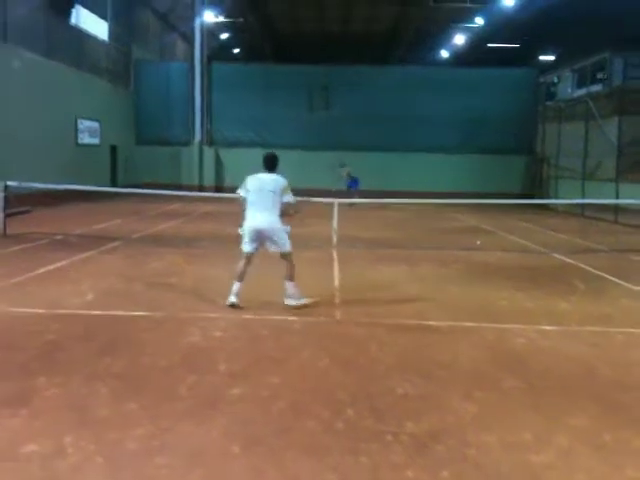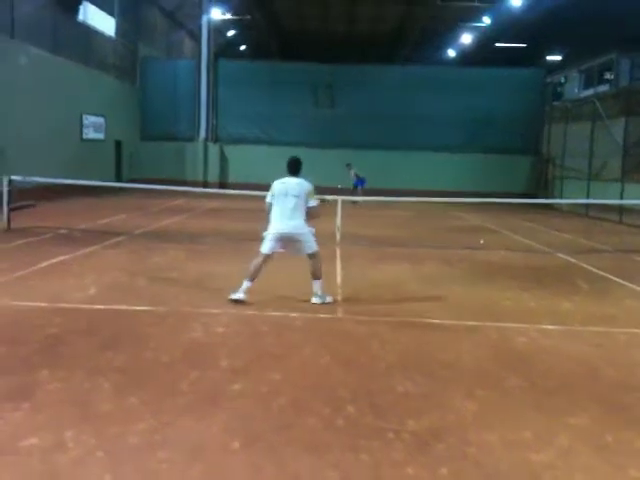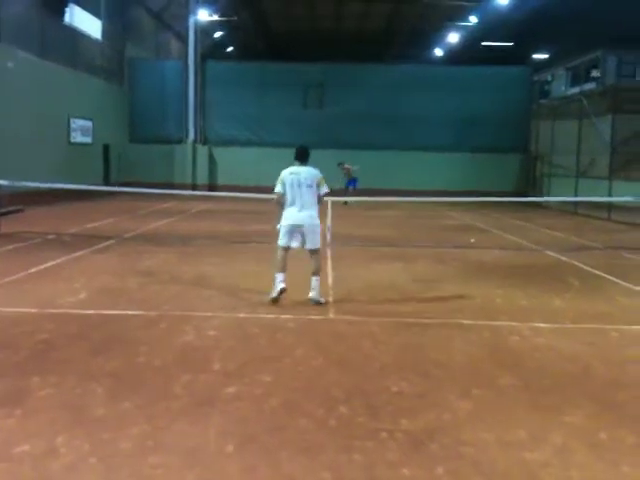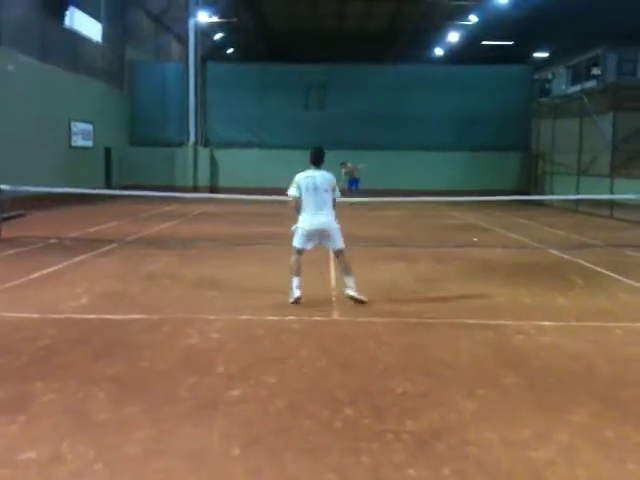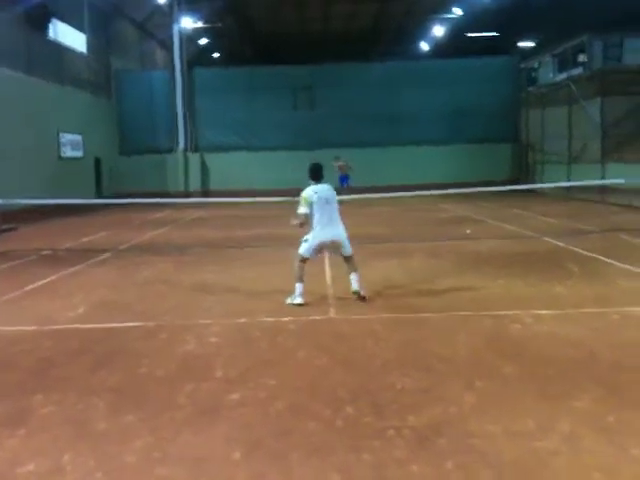
dt=0.2s
person 1, frame 1
left shoulder: (250, 180)
right shoulder: (282, 182)
left elbow: (244, 202)
right elbow: (286, 209)
left hip: (251, 224)
right hip: (272, 224)
left knee: (246, 259)
right knee: (288, 258)
left ankle: (234, 296)
right ankle: (292, 296)
person 1, frame 2
left shoulder: (276, 184)
right shoulder: (307, 186)
left elbow: (269, 208)
right elbow: (312, 212)
right wrist: (301, 215)
left hip: (277, 227)
right hip: (299, 228)
left knee: (262, 258)
right knee: (314, 257)
left ankle: (242, 292)
right ankle: (318, 295)
person 1, frame 3
left shoulder: (285, 174)
right shoulder: (316, 174)
left elbow: (279, 199)
right elbow: (321, 198)
left hip: (290, 218)
right hip: (310, 219)
left knee: (283, 251)
right knee: (315, 254)
left ankle: (280, 283)
right ankle: (315, 292)
person 1, frame 4
left shoulder: (299, 178)
right shoulder: (331, 178)
left elbow: (295, 203)
right elbow: (333, 203)
left hip: (307, 222)
right hip: (328, 222)
left knee: (296, 254)
right knee: (340, 255)
left ankle: (296, 290)
right ankle: (351, 289)
person 1, frame 5
left shoulder: (307, 194)
right shoulder: (331, 190)
left elbow: (303, 220)
left wrist: (296, 223)
left hip: (320, 235)
right hip: (338, 233)
left knee: (301, 261)
right knee: (349, 258)
left ankle: (298, 296)
right ankle: (356, 287)
